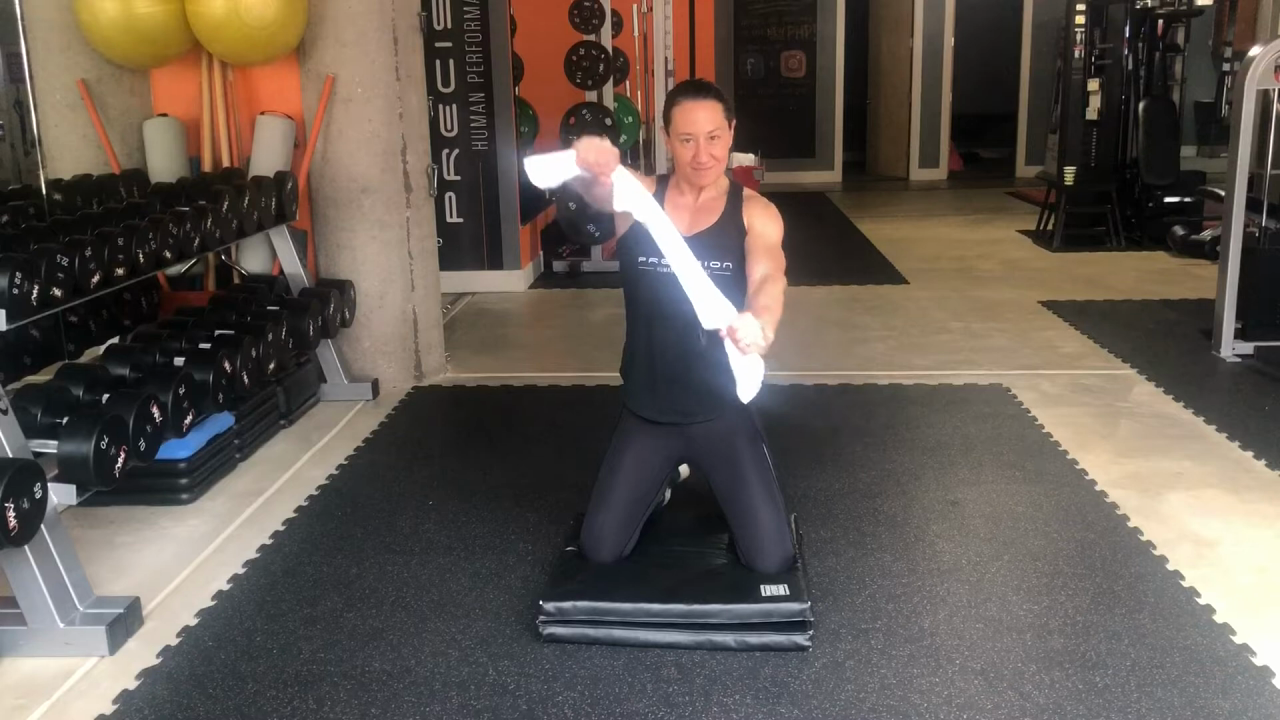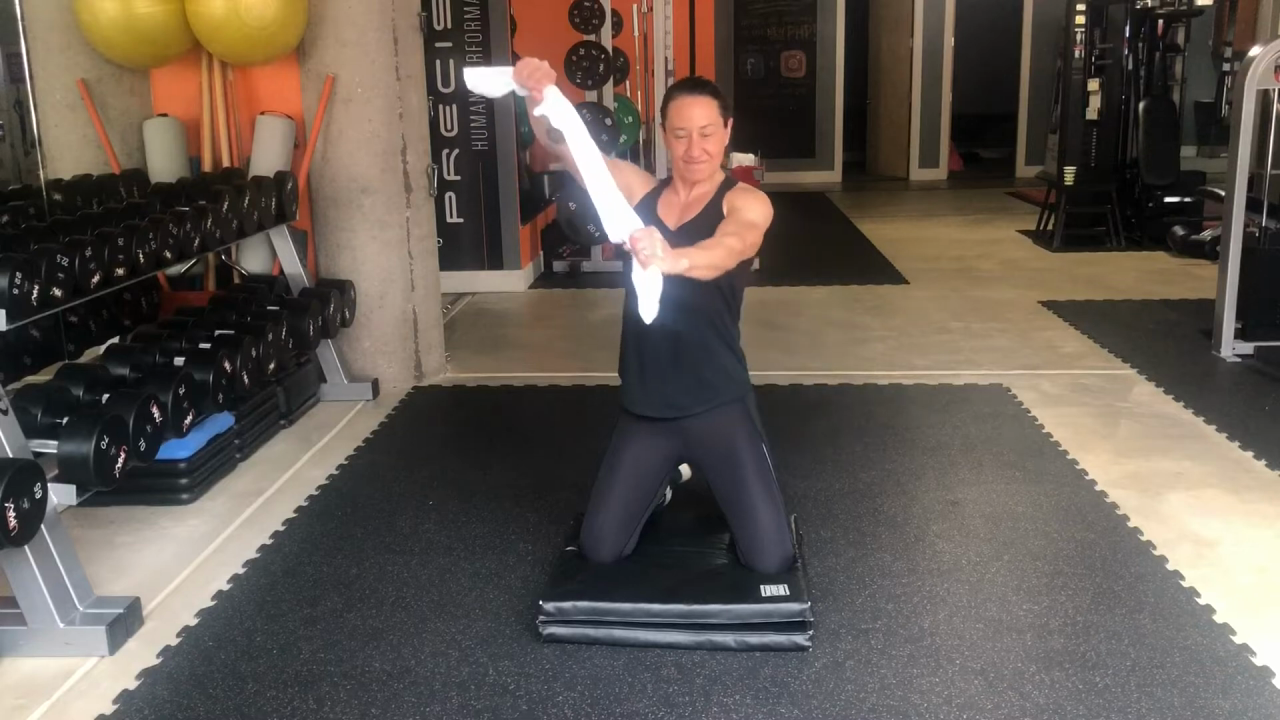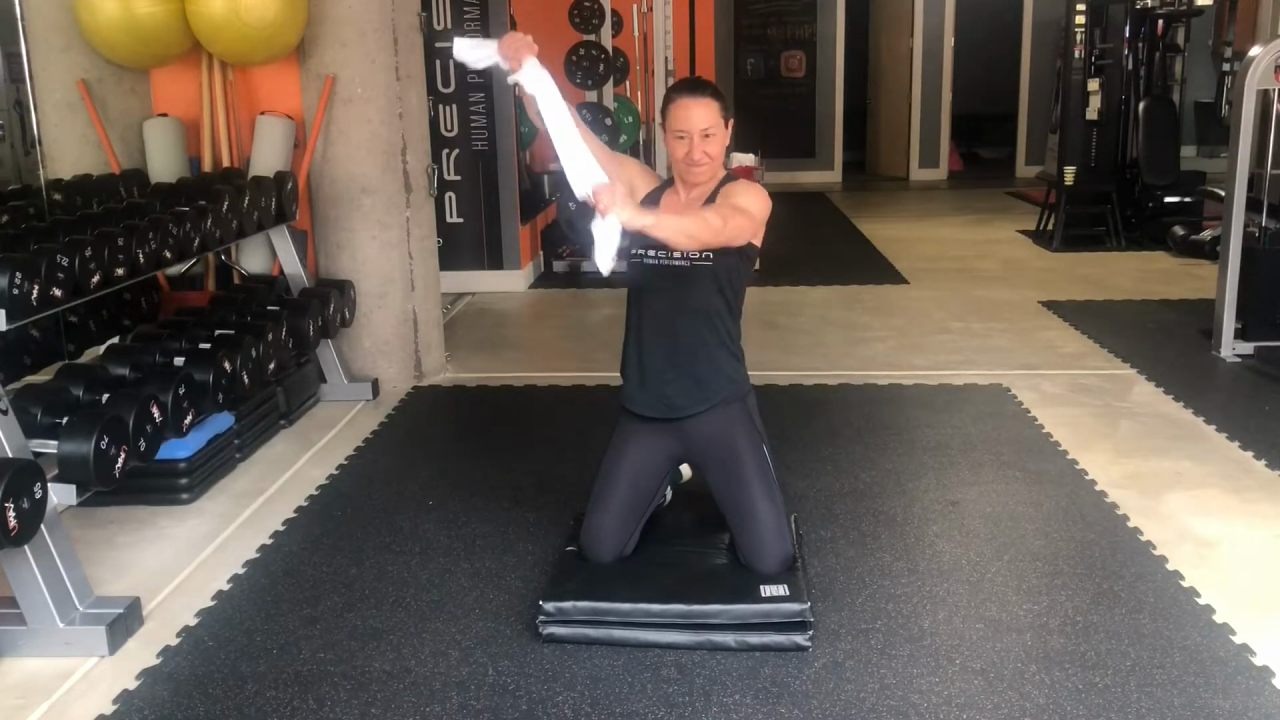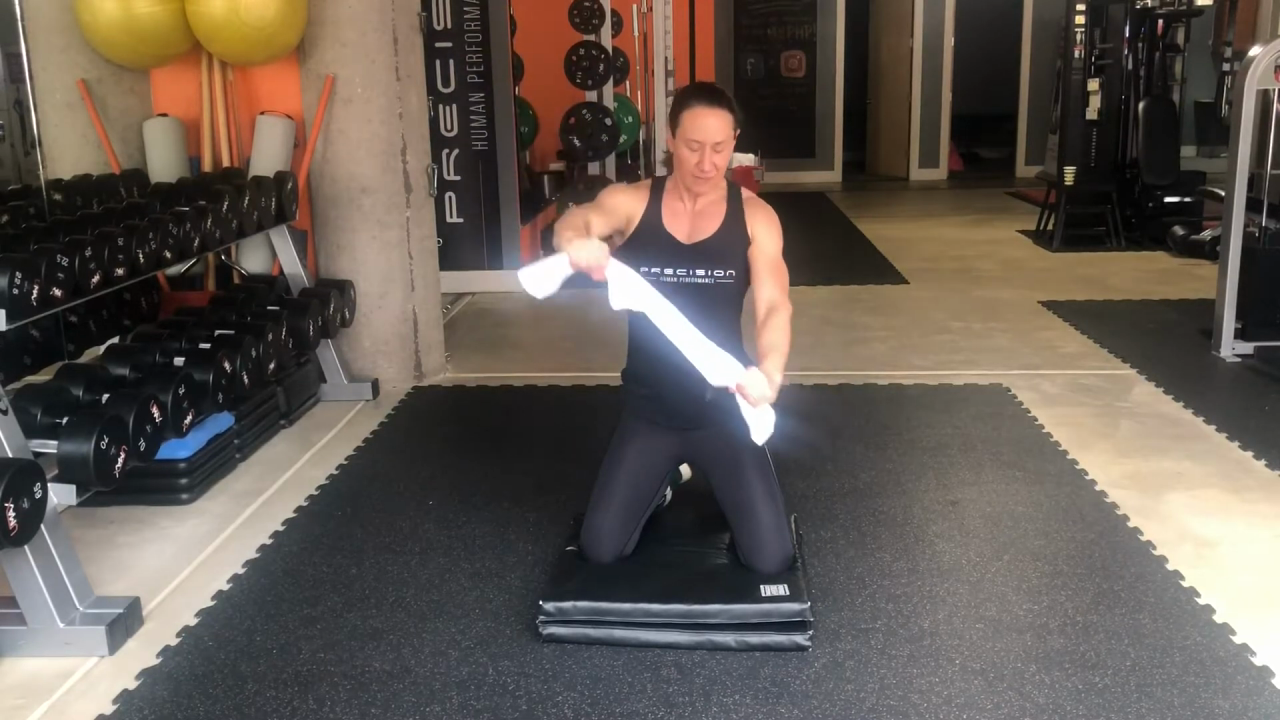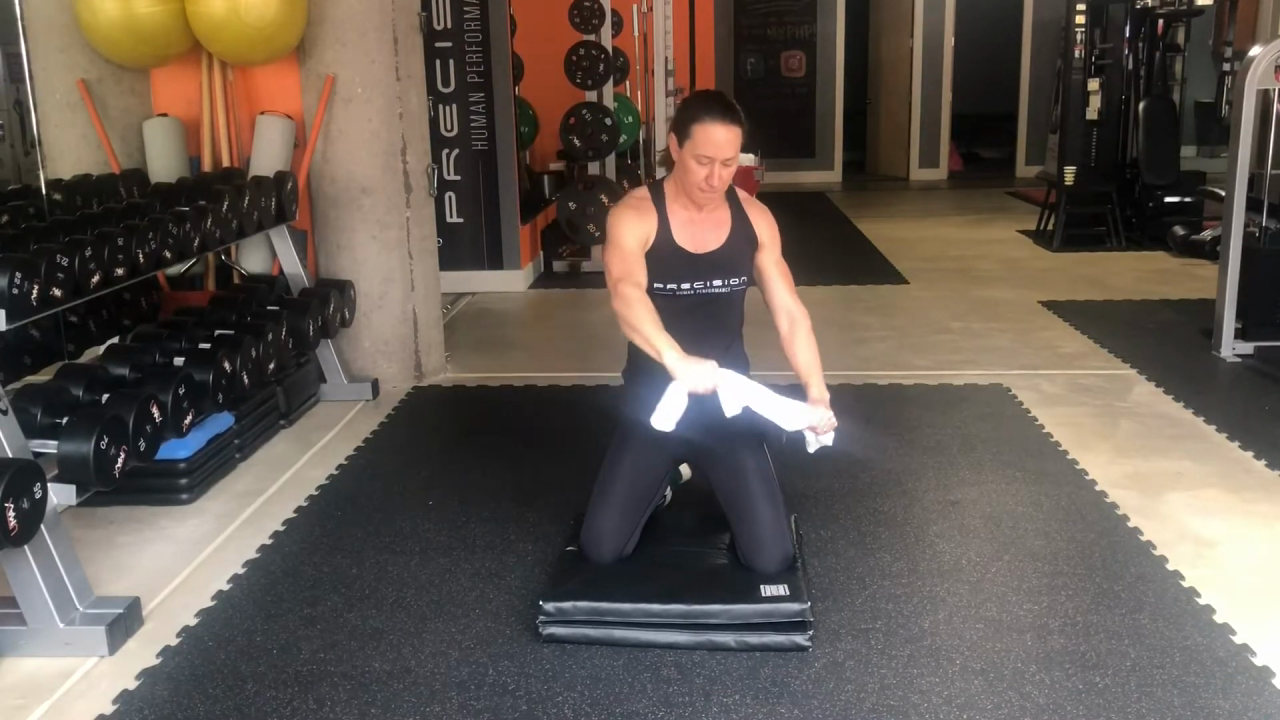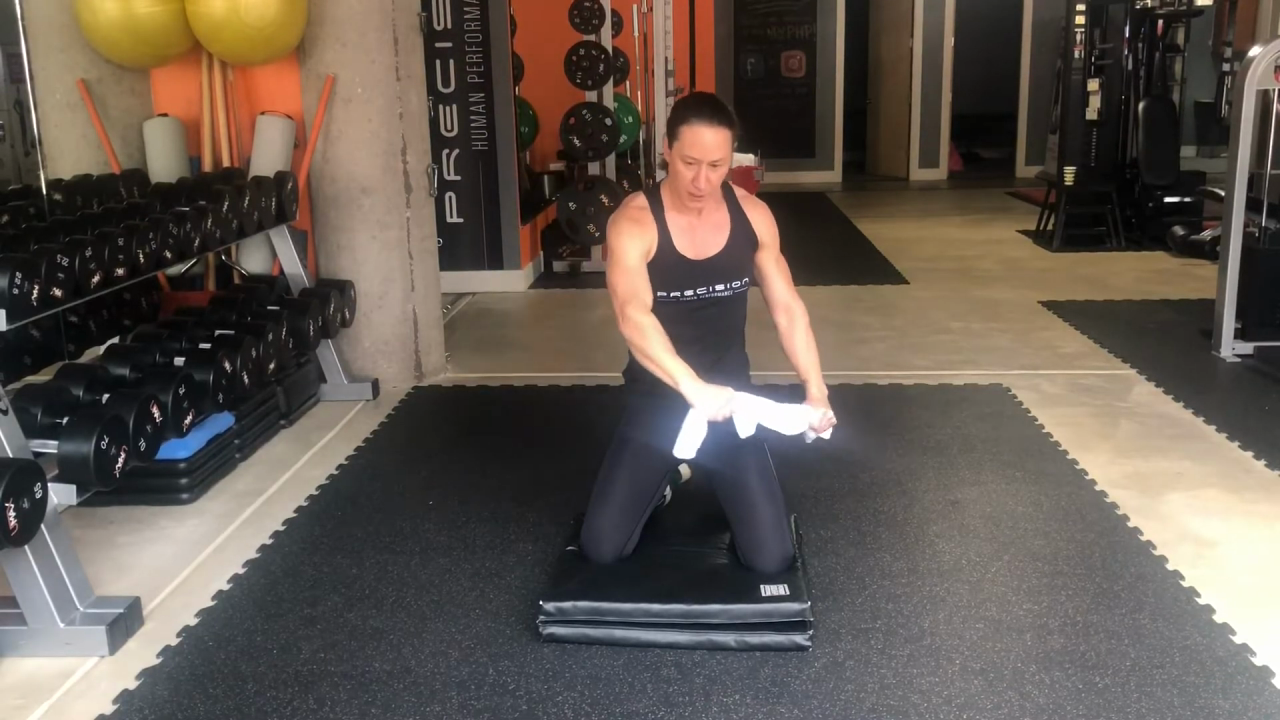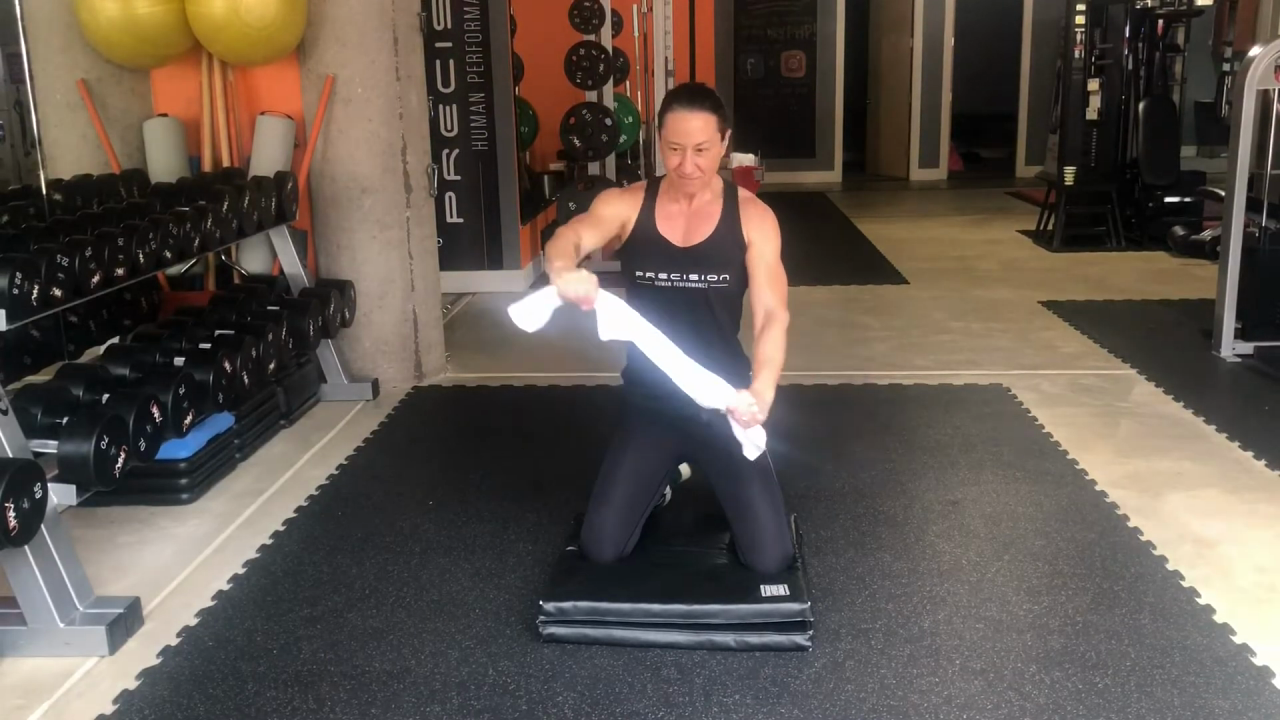
dt=0.7s
person 1, frame 1
left shoulder: (756, 212)
left elbow: (768, 279)
right elbow: (587, 188)
left wrist: (760, 327)
right wrist: (588, 165)
left hip: (722, 410)
right hip: (645, 411)
left knee: (772, 559)
right knee: (599, 549)
left ankle: (708, 483)
right ankle: (661, 484)
person 1, frame 2
left shoulder: (746, 203)
right shoulder: (636, 188)
left elbow: (728, 249)
right elbow: (562, 142)
left wrist: (675, 258)
right wrist: (538, 95)
left hip: (720, 406)
right hip: (643, 408)
left knee: (772, 559)
right knee: (599, 549)
left ankle: (711, 479)
right ankle: (662, 482)
person 1, frame 3
left shoulder: (746, 198)
right shoulder: (641, 185)
left elbow: (708, 229)
left wrist: (636, 217)
right wrist: (524, 69)
left hip: (720, 407)
right hip: (645, 409)
left knee: (772, 557)
right knee: (599, 547)
left ankle: (713, 478)
right ankle: (661, 481)
person 1, frame 4
left shoulder: (755, 216)
right shoulder: (632, 201)
left elbow: (775, 306)
right elbow: (582, 221)
left wrist: (769, 374)
right wrist: (575, 238)
left hip: (724, 409)
right hip: (648, 409)
left knee: (771, 559)
right knee: (599, 548)
left ankle: (717, 484)
right ankle: (660, 483)
person 1, frame 5
left shoulder: (754, 217)
right shoulder: (634, 214)
left elbow: (790, 312)
right elbow: (625, 294)
left wrist: (817, 392)
right wrist: (677, 361)
right hip: (654, 402)
left knee: (771, 559)
right knee: (601, 548)
left ankle: (708, 478)
right ankle: (661, 483)
person 1, frame 6
left shoulder: (753, 215)
right shoulder: (633, 221)
left elbow: (787, 307)
right elbow: (633, 316)
left wrist: (815, 388)
right wrist: (691, 387)
left hip: (730, 399)
right hip: (655, 402)
left knee: (771, 558)
right knee: (601, 548)
left ankle: (706, 481)
right ankle: (661, 482)
person 1, frame 7
left shoulder: (752, 217)
right shoulder: (625, 205)
left elbow: (772, 315)
right elbow: (570, 240)
left wrist: (760, 393)
right wrist: (563, 270)
left hip: (722, 404)
right hip: (648, 404)
left knee: (771, 558)
right knee: (601, 548)
left ankle: (709, 479)
right ankle: (663, 483)
